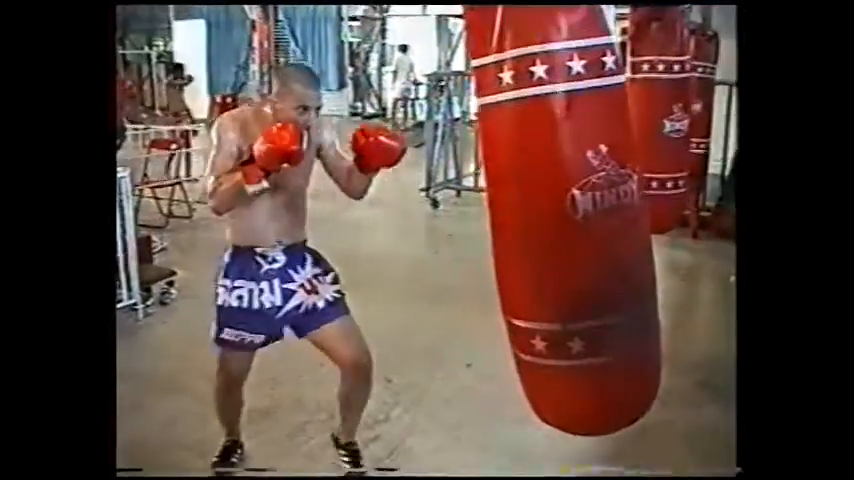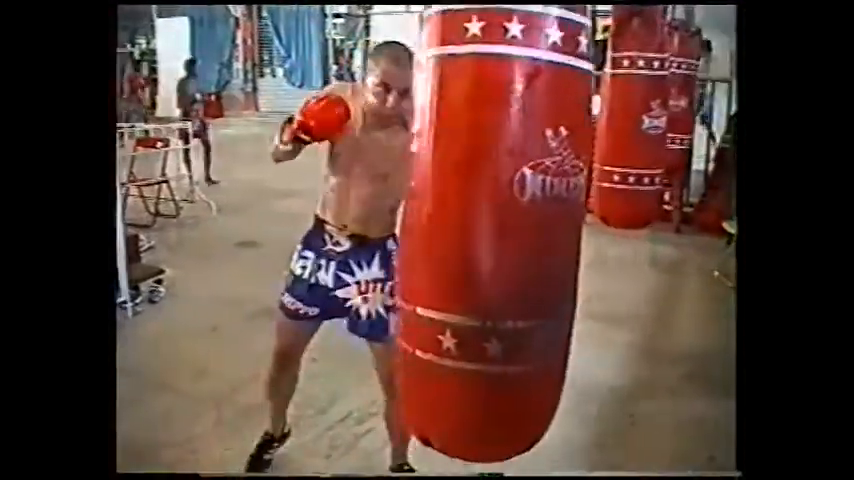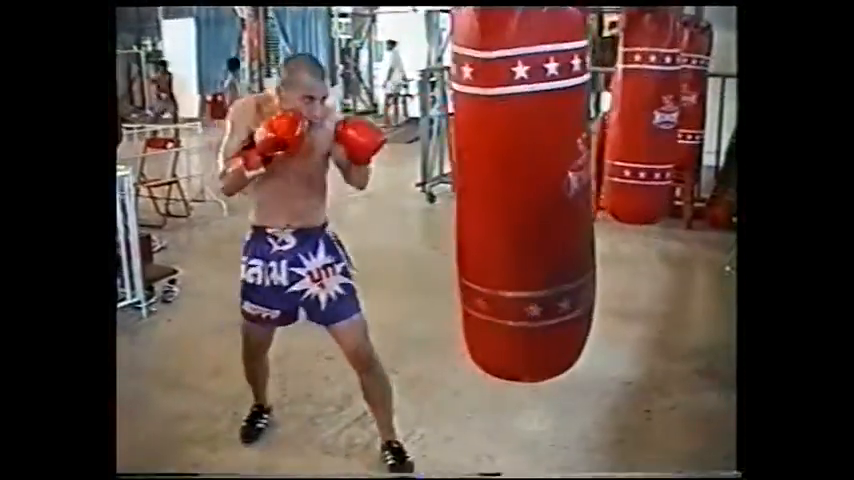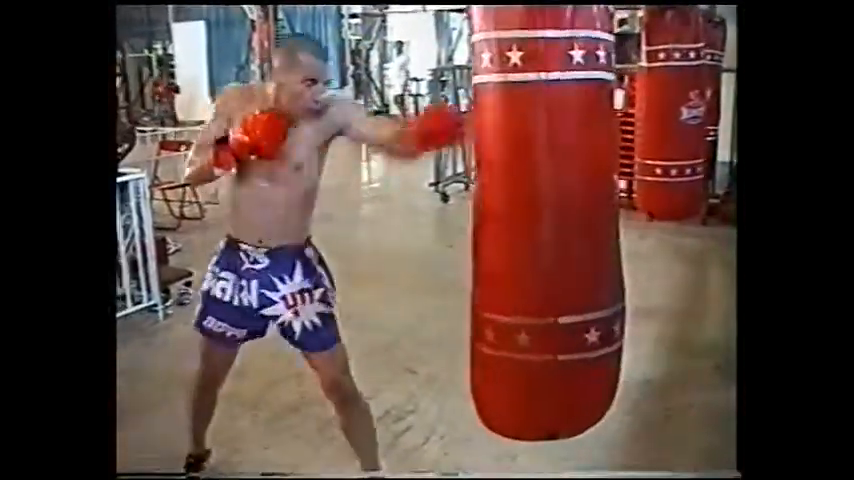
dt=1s
person 1, frame 1
left shoulder: (316, 132)
right shoulder: (234, 126)
left elbow: (353, 189)
right elbow: (217, 203)
left wrist: (368, 164)
right wrist: (258, 167)
left hip: (300, 262)
right hip: (246, 267)
left knee: (358, 363)
right knee: (230, 377)
left ankle: (346, 440)
right ankle: (232, 443)
person 1, frame 2
left shoulder: (417, 128)
right shoulder: (336, 101)
right elbow: (280, 153)
right wrist: (293, 133)
left hip: (375, 255)
right hip: (321, 244)
left knee: (395, 378)
right knee: (285, 350)
left ankle: (399, 463)
right ankle: (275, 430)
person 1, frame 3
left shoulder: (327, 120)
right shoulder: (247, 111)
left elbow: (357, 182)
right elbow: (227, 183)
left wrist: (359, 155)
right wrist: (260, 149)
left hip: (316, 246)
right hip: (264, 248)
left knee: (362, 355)
right knee: (254, 345)
left ankle: (389, 441)
right ankle: (261, 406)
person 1, frame 4
left shoulder: (331, 113)
right shoulder: (234, 103)
left elbow: (396, 137)
right elbow: (192, 174)
left wrist: (430, 129)
right wrist: (225, 153)
left hip: (295, 267)
right hip: (235, 262)
left knee: (339, 385)
right knee: (208, 376)
